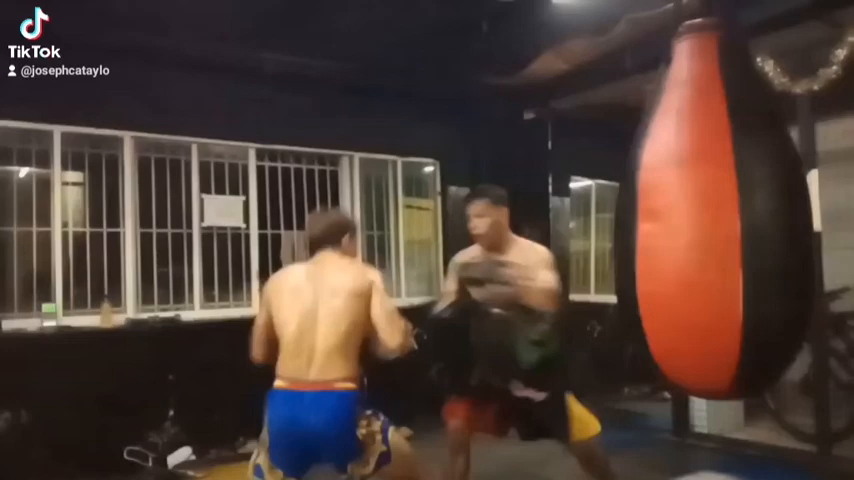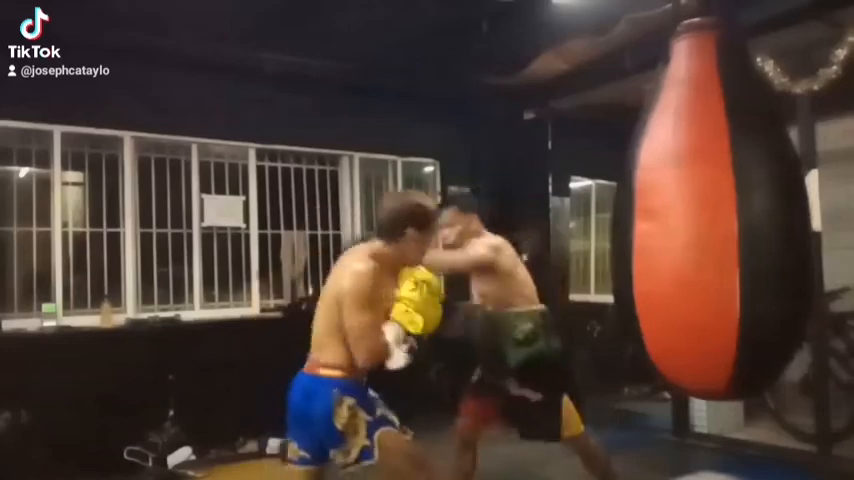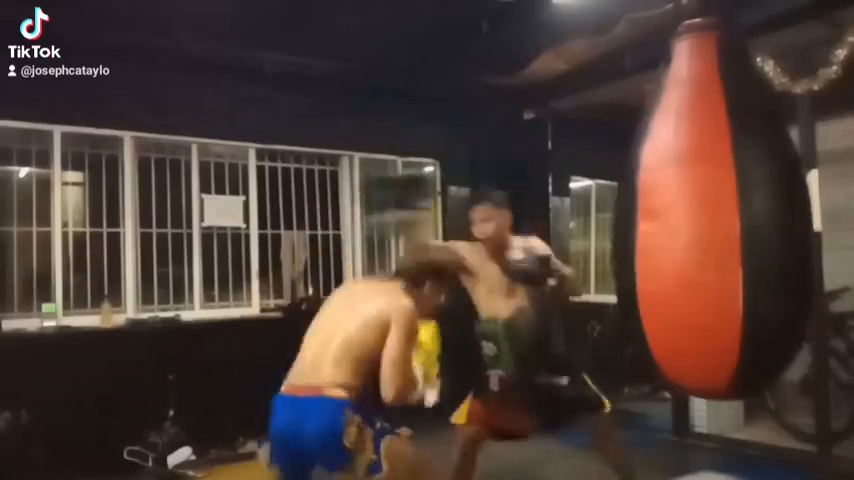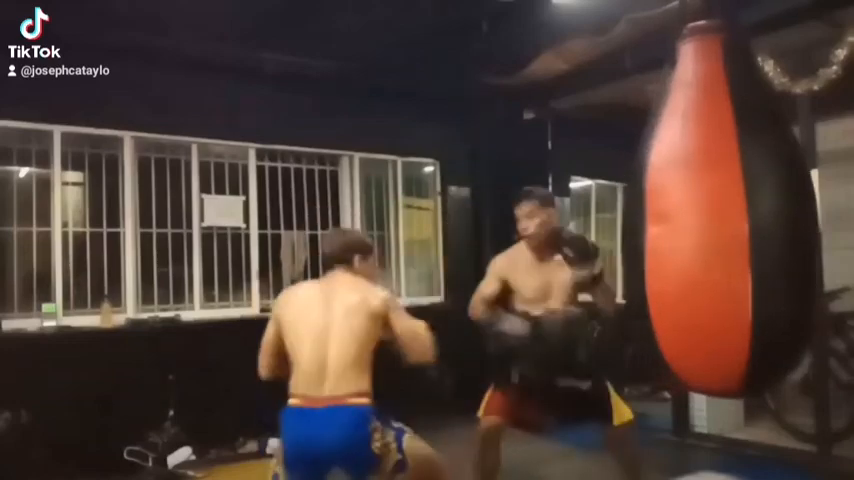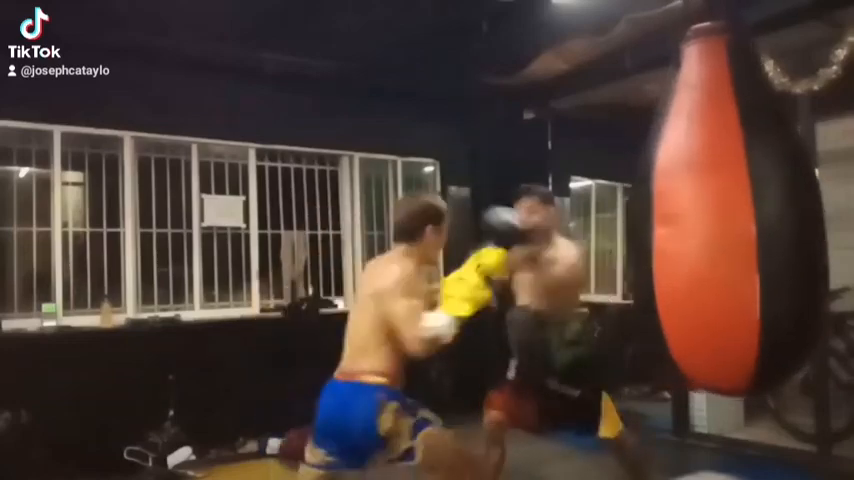
dt=0.3s
person 1, frame 1
left shoulder: (535, 255)
right shoulder: (463, 260)
left elbow: (549, 303)
right elbow: (446, 304)
left wrist: (507, 279)
right wrist: (447, 311)
left knee: (578, 436)
right knee: (458, 431)
person 1, frame 2
left shoulder: (492, 248)
right shoulder: (478, 254)
left elbow: (451, 262)
left hip: (532, 353)
right hip: (499, 356)
left knee: (572, 433)
right knee: (465, 431)
person 1, frame 3
left shoulder: (533, 247)
right shoulder: (467, 254)
left elbow: (573, 287)
right elbow: (432, 252)
left wrist: (549, 268)
right hip: (502, 358)
left knee: (599, 420)
right knee: (469, 438)
person 1, frame 4
right shoulder: (506, 262)
left elbow: (609, 308)
right elbow: (477, 307)
left wrist: (594, 276)
right wrist: (501, 322)
left knee: (617, 425)
right knee: (489, 427)
person 1, frame 5
left shoulder: (569, 253)
right shoulder: (515, 253)
left elbow: (561, 292)
left wrist: (532, 258)
right hip: (528, 355)
left knee: (610, 432)
right knee: (494, 424)
person 2, frame 1
left shoulder: (277, 281)
right shoulder: (365, 276)
left elbow: (259, 355)
right elbow: (397, 344)
left hip: (285, 405)
right hip: (338, 406)
person 2, frame 2
left shoulder: (361, 258)
right shoulder: (363, 271)
right elbow: (367, 355)
right wrist: (397, 329)
left hip: (306, 390)
right hip: (335, 395)
person 2, frame 3
left shoulder: (350, 289)
right shoulder: (404, 309)
right elbow: (392, 391)
right wrist: (416, 388)
left hip: (285, 412)
right hip: (332, 416)
person 2, frame 4
left shoulder: (288, 297)
right shoulder: (376, 296)
left elbow: (266, 369)
right elbow: (425, 353)
right wrist: (419, 327)
left hip: (299, 424)
right hip: (352, 422)
person 2, frame 5
left shoulder: (377, 267)
right shoulder: (401, 273)
right elbow: (419, 344)
right wrist: (447, 320)
left hip: (338, 398)
right hip: (376, 402)
